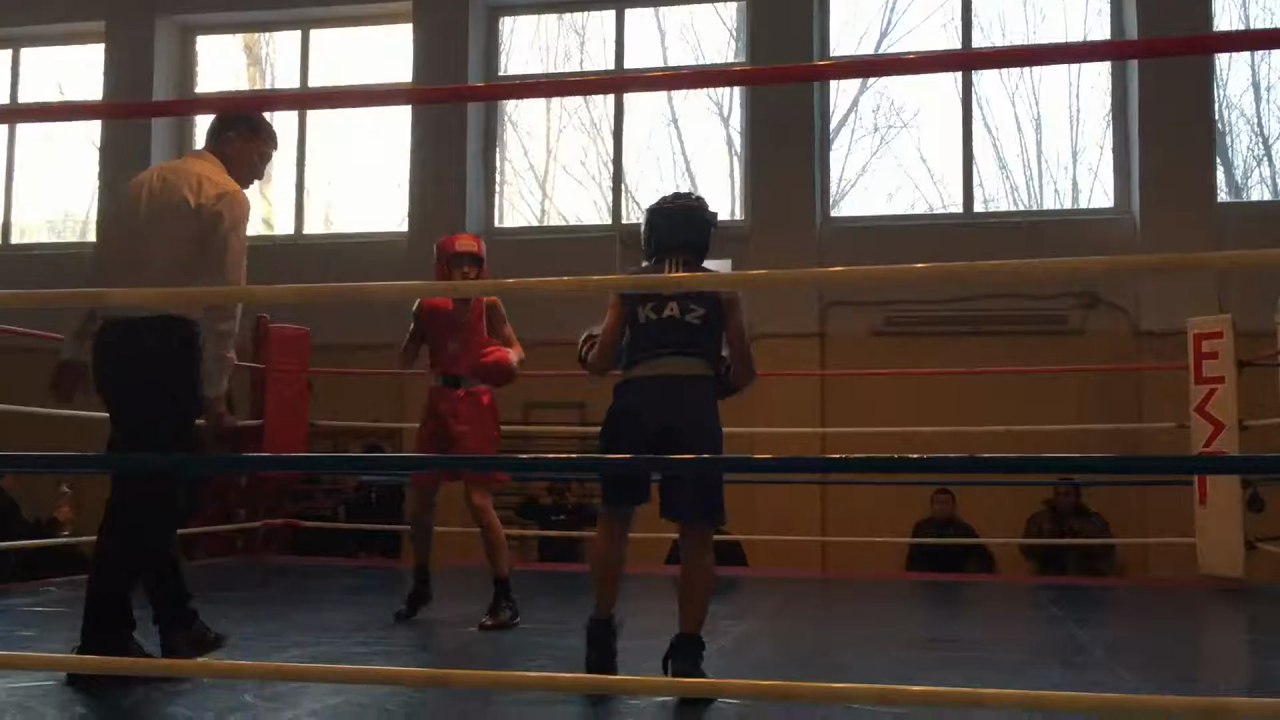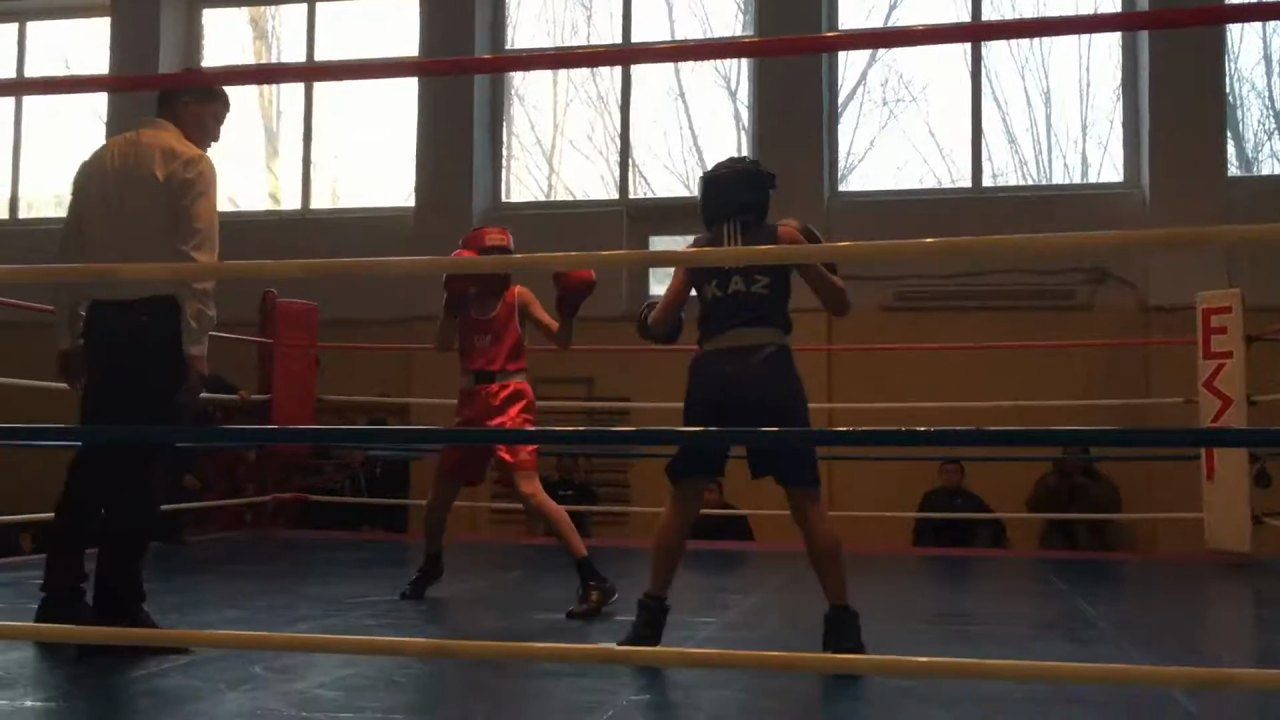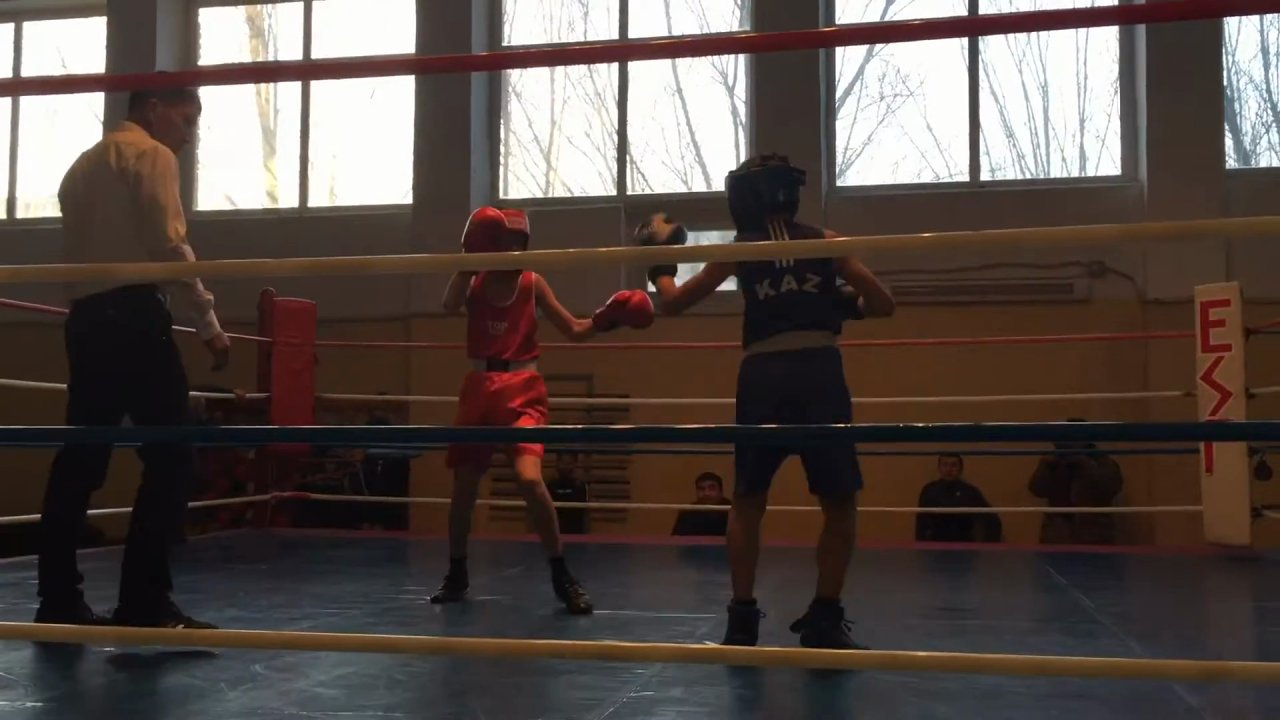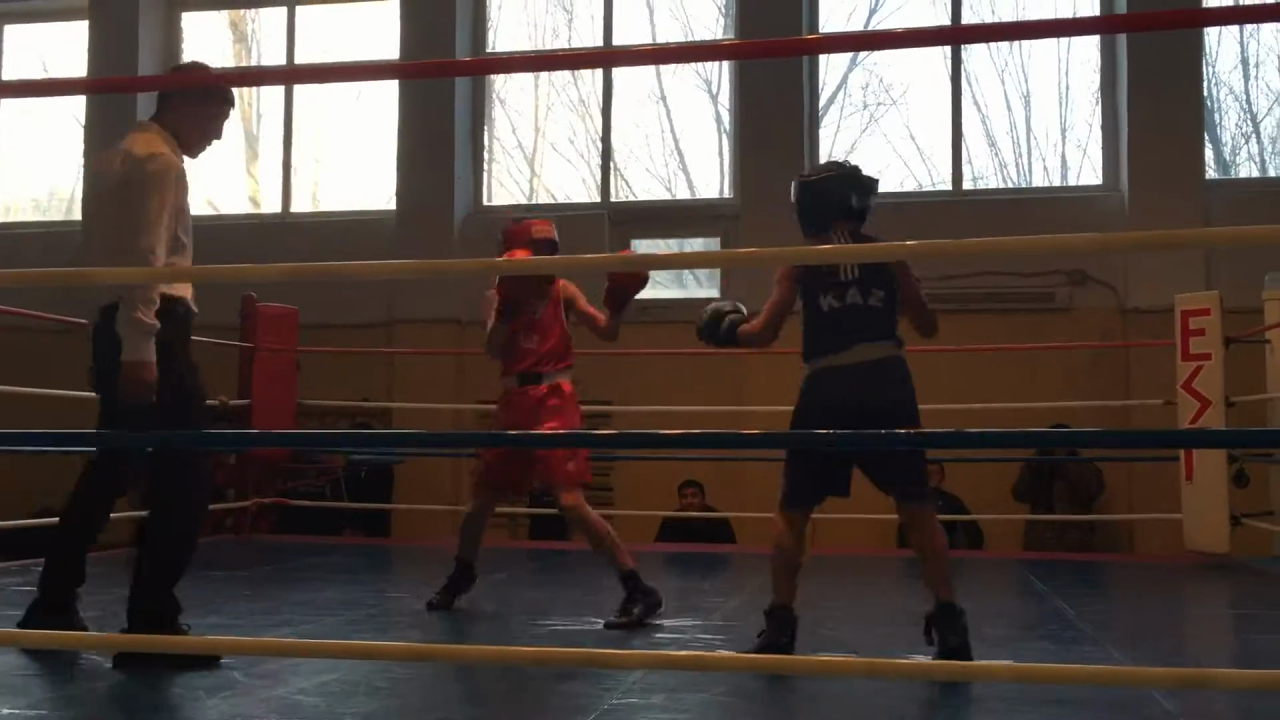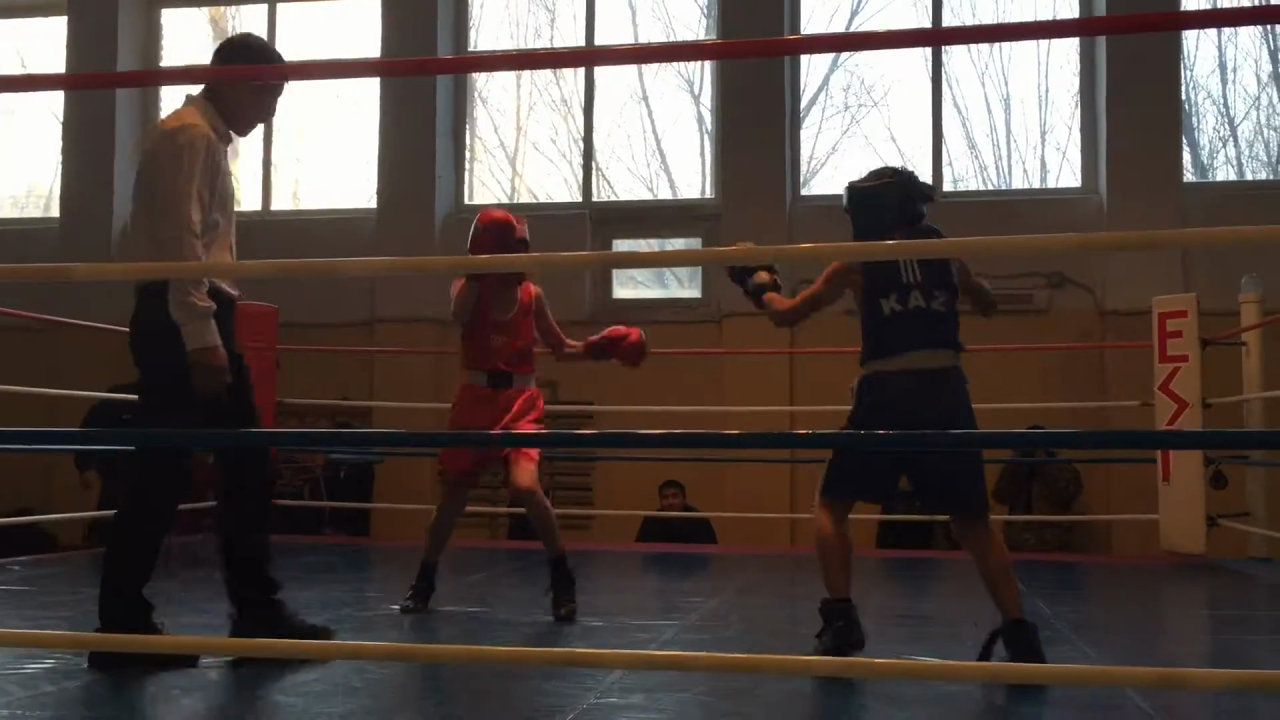
dt=0.4s
person 1, frame 1
left shoulder: (144, 181)
right shoulder: (224, 195)
left elbow: (99, 270)
right elbow: (221, 299)
left wrist: (75, 349)
right wrist: (216, 387)
left hip: (114, 342)
right hip: (165, 344)
left knee: (147, 487)
right knee: (146, 491)
left ankle: (177, 622)
right ankle: (103, 641)
person 1, frame 2
left shoulder: (100, 159)
right shoulder: (189, 163)
left elbow: (70, 254)
right elbow: (196, 262)
left wrist: (70, 335)
right wrist: (196, 346)
left hip: (103, 323)
right hip: (155, 322)
left knee: (95, 460)
right knee: (142, 469)
left ankle: (60, 599)
right ankle: (117, 613)
person 1, frame 3
left shoulder: (81, 166)
right shoulder: (150, 155)
left elbow: (78, 254)
right elbow: (168, 244)
right wrist: (207, 322)
left hip: (85, 319)
right hip: (132, 314)
left knee: (80, 458)
right knee: (171, 456)
left ankle: (59, 601)
right ankle: (145, 602)
person 1, frame 4
left shoulder: (123, 158)
right shoulder: (159, 160)
right elbow: (143, 260)
right wrist: (140, 347)
left hip: (119, 331)
right hip: (151, 332)
left knee: (112, 470)
right knee: (184, 475)
left ankle: (53, 605)
right ankle: (151, 626)
person 1, frame 5
left shoulder: (206, 137)
right shoulder: (186, 133)
right elbow: (177, 242)
right wrist: (199, 334)
left hip: (196, 321)
right hip: (180, 322)
left knee: (248, 466)
right knee: (164, 473)
left ankle: (258, 613)
right ankle: (122, 626)
person 2, frame 1
left shoulder: (631, 284)
right shoulder: (721, 287)
left elbow: (601, 361)
right elbow: (744, 373)
left wrist: (587, 353)
right wrist: (719, 381)
left hip: (634, 402)
right hip: (691, 404)
left knee: (614, 521)
right knee: (696, 537)
left ankle: (602, 632)
right ankle: (687, 653)
person 2, frame 2
left shoulder: (697, 250)
right shoulder: (786, 237)
left elbow: (659, 324)
right elbow: (839, 305)
left wrist: (650, 320)
right wrist: (820, 266)
left hip: (712, 376)
right hip: (770, 374)
left knee: (683, 501)
right knee: (807, 503)
left ankle: (651, 614)
right ankle: (842, 624)
person 2, frame 3
left shoulder: (739, 251)
right shoulder: (826, 242)
left elbow: (673, 304)
right elbow: (883, 305)
left wrist: (658, 259)
right wrist: (846, 304)
left hip: (763, 378)
right hip: (819, 374)
left knee: (748, 505)
right knee: (840, 505)
left ankle: (743, 616)
right ankle: (824, 619)
person 2, frame 4
left shoulder: (800, 259)
right shoulder: (887, 253)
left elbow: (763, 333)
right elbow: (928, 327)
left wrist: (728, 328)
left hip: (828, 390)
right hip: (888, 385)
left knee: (793, 514)
right knee: (917, 509)
left ankle: (779, 625)
right ankle: (947, 619)
person 2, frame 5
left shoulder: (857, 262)
right shoulder: (943, 253)
left elbow: (787, 314)
right elbow: (987, 305)
left wrist: (758, 282)
left hip: (887, 396)
right hip: (947, 395)
left knee: (831, 508)
right knee: (974, 526)
left ankle: (841, 618)
right ankle: (1020, 635)
person 3, frame 1
left shoulder: (489, 304)
right shoulder: (433, 308)
left elbow: (517, 352)
right elbow: (405, 362)
left wrist: (508, 362)
right wrist: (418, 329)
left hip: (476, 404)
right hip: (439, 404)
left knee: (479, 501)
right knee: (418, 504)
left ankle: (504, 597)
right ankle: (421, 585)
person 3, frame 2
left shoulder: (519, 296)
right shoulder: (465, 298)
left elbow: (560, 338)
right elbow: (443, 345)
left wrist: (569, 306)
right wrist: (453, 301)
left hip: (512, 400)
right hip: (472, 402)
left knee: (529, 491)
right knee: (440, 495)
left ankle: (593, 580)
right ankle: (431, 566)
person 3, frame 3
left shoulder: (532, 283)
right shoulder: (473, 279)
left elbow: (574, 331)
right elbow: (449, 305)
left wrist: (605, 319)
right wrist: (470, 258)
left hip: (522, 390)
right hip: (479, 388)
left knee: (530, 479)
right knee: (464, 489)
left ankle: (562, 576)
right ankle: (456, 575)
person 3, frame 4
left shoulder: (563, 291)
right shoulder: (501, 294)
left elbow: (607, 332)
right elbow: (494, 351)
left wrist: (618, 302)
right wrist: (506, 307)
left hip: (555, 403)
right hip: (514, 405)
left knee: (571, 503)
right knee: (481, 503)
left ankle: (638, 591)
right ankle: (462, 575)
person 3, frame 5
left shoulder: (532, 295)
right shoulder: (470, 282)
left elbow: (560, 348)
right elbow: (459, 317)
left wrist: (597, 347)
right wrist: (478, 268)
left hip: (520, 402)
right hip: (475, 402)
left knee: (525, 486)
right knee: (452, 499)
left ankle: (562, 576)
right ankle: (424, 580)
